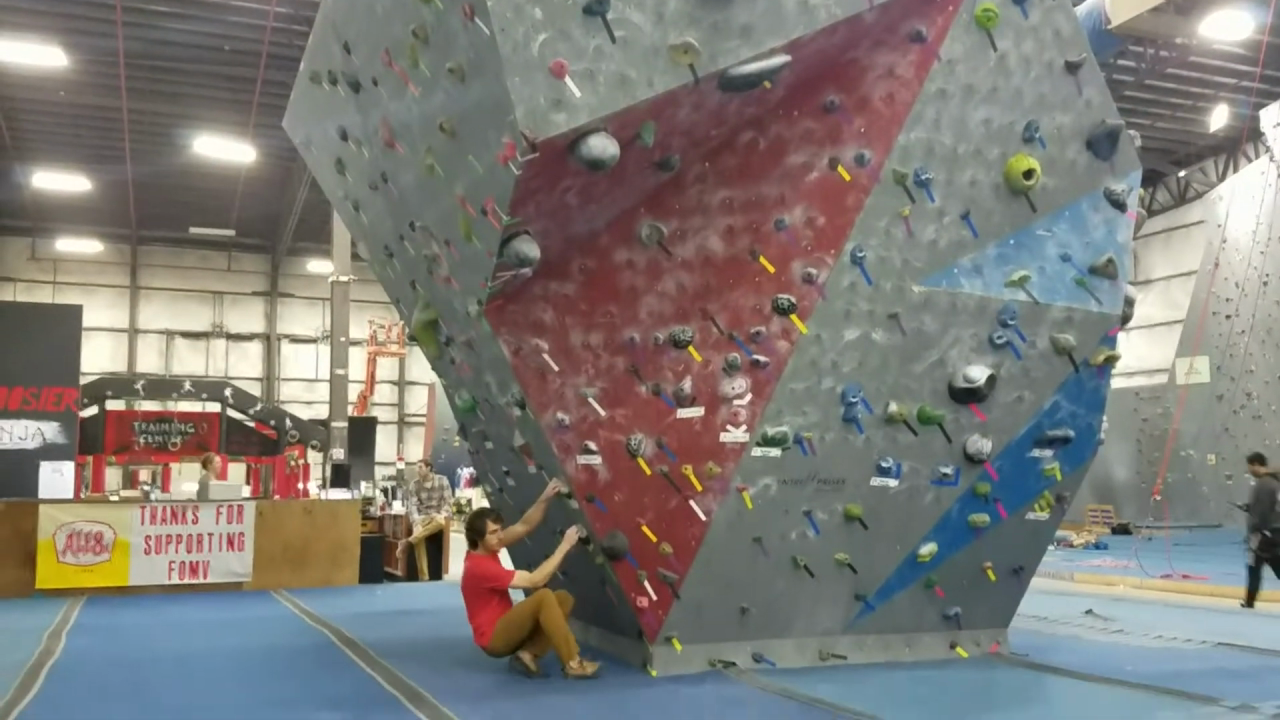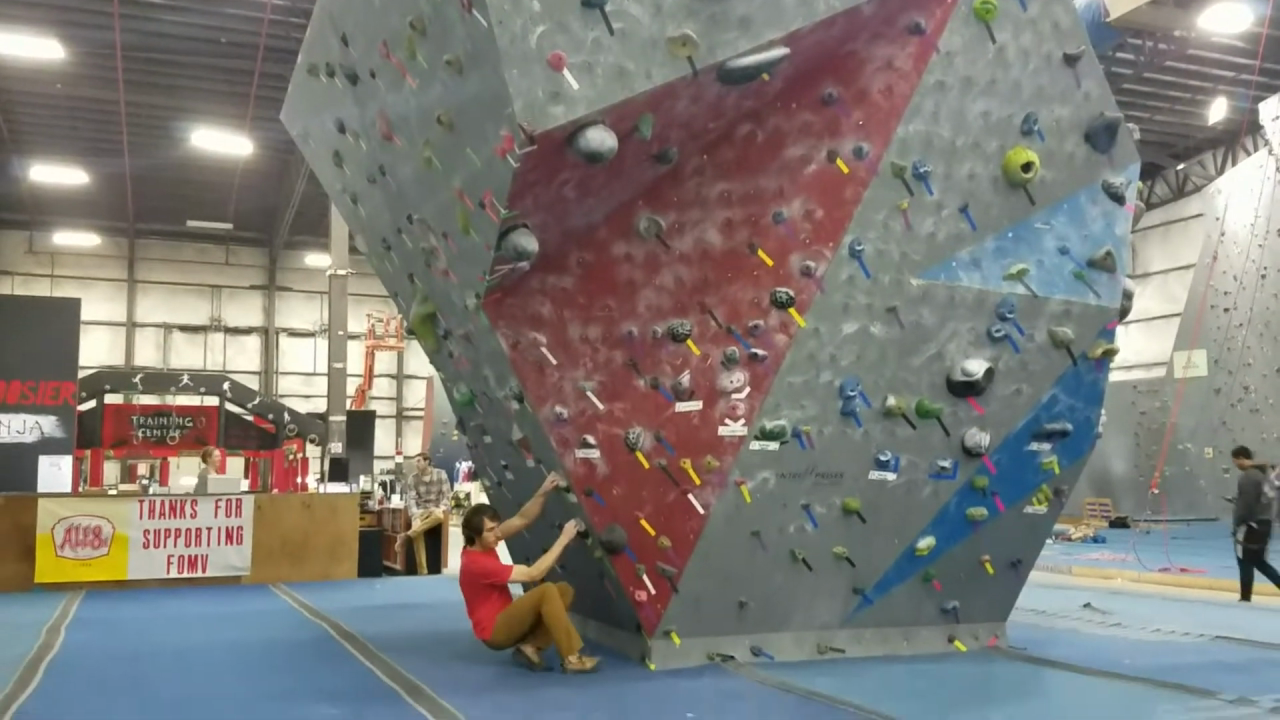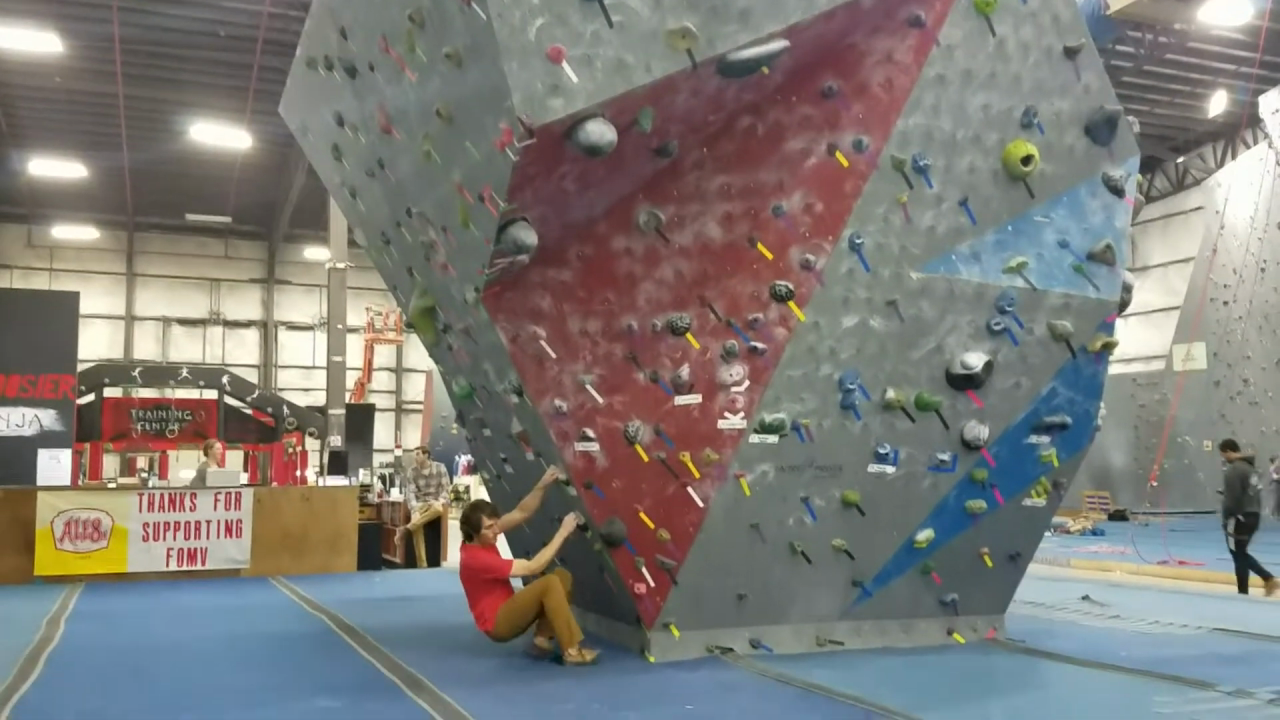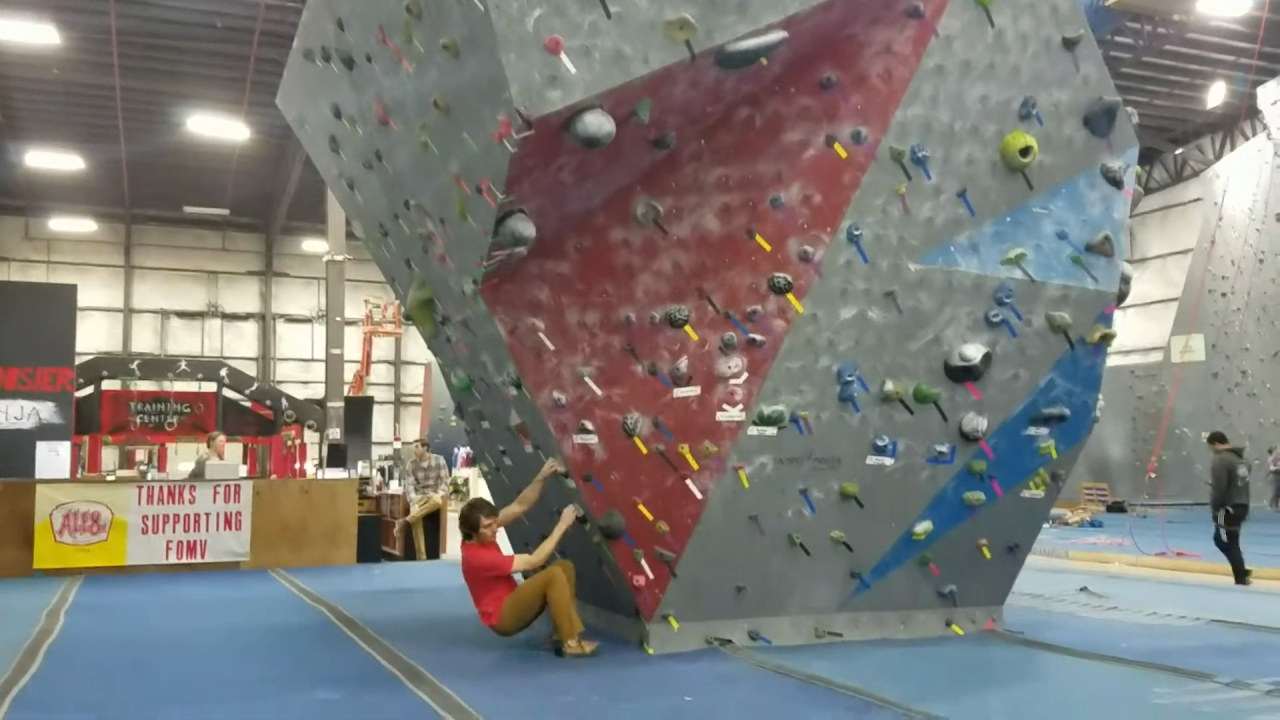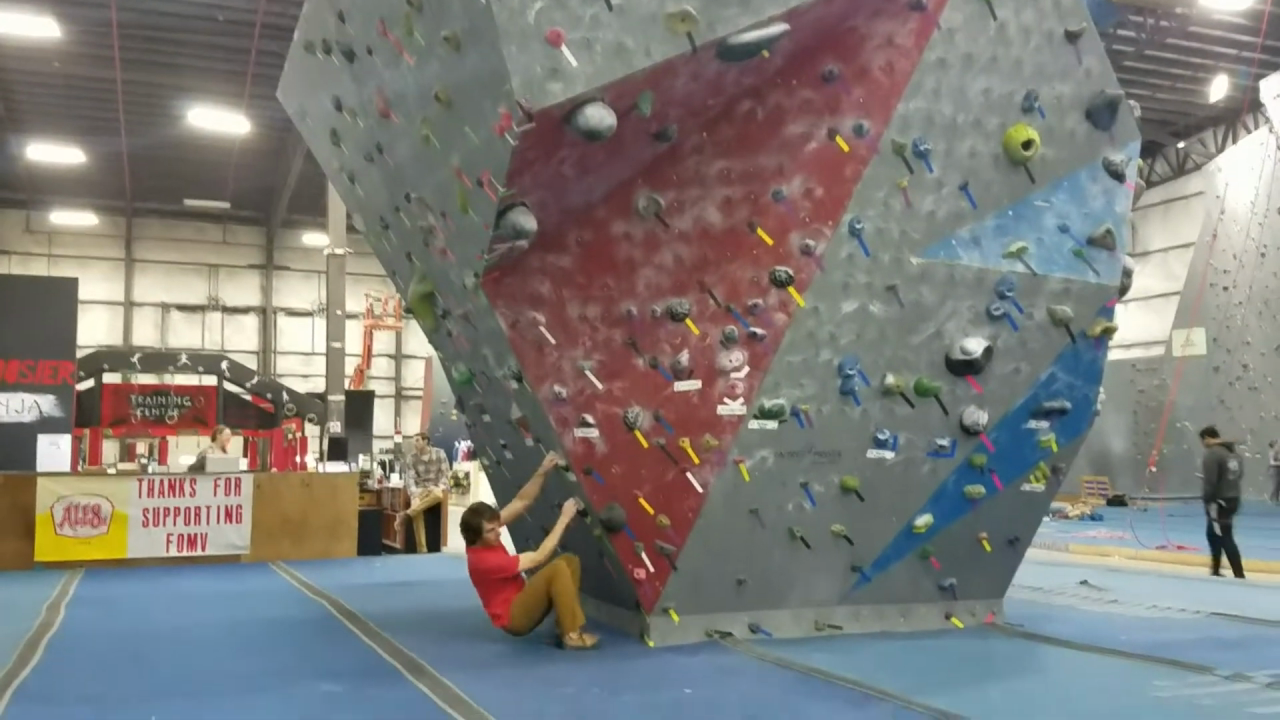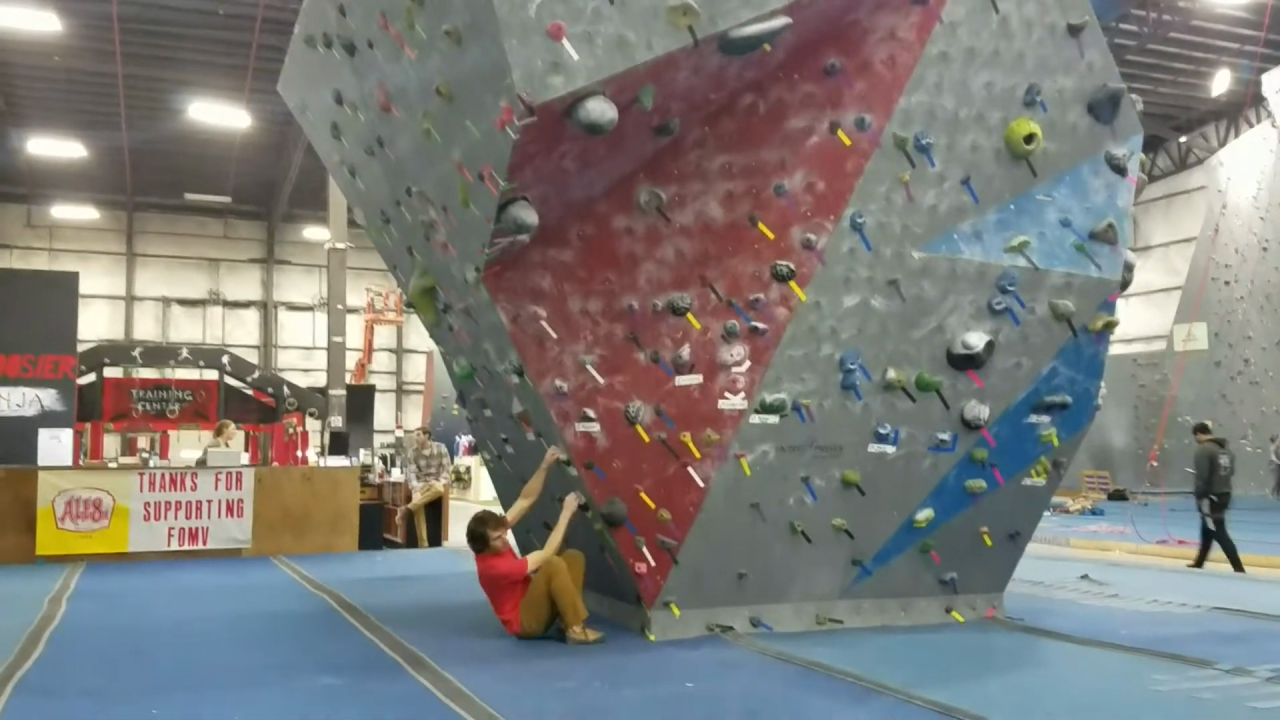
dt=0.1s
person 1, frame 1
left shoulder: (485, 550)
right shoulder: (481, 567)
left elbow: (525, 526)
right elbow: (535, 580)
left wrist: (545, 499)
right wrist: (565, 545)
left hip: (504, 628)
right hip: (494, 638)
left knee: (564, 598)
right knee: (544, 596)
left ankle: (527, 654)
right ankle: (572, 663)
person 1, frame 2
left shoulder: (482, 545)
right shoulder: (477, 564)
left elbow: (522, 520)
right elbow: (533, 574)
left wrist: (543, 492)
right wrist: (564, 539)
left hip: (505, 619)
right hip: (495, 632)
left knee: (564, 589)
right knee: (547, 590)
left ankle: (530, 647)
right ankle: (572, 658)
person 1, frame 3
left shoulder: (481, 539)
right shoulder: (477, 559)
left elbow: (521, 513)
right elbow: (533, 567)
left wrist: (542, 485)
right wrist: (563, 532)
left hip: (506, 611)
right hip: (497, 623)
left knee: (562, 575)
right knee: (550, 582)
left ankle: (544, 638)
right ankle: (572, 651)
person 1, frame 4
left shoulder: (482, 535)
right shoulder: (477, 557)
left elbow: (519, 506)
right elbow: (534, 561)
left wrist: (541, 478)
right wrist: (562, 524)
left hip: (513, 602)
right hip: (503, 617)
left knee: (564, 566)
right knee: (554, 573)
left ankle: (561, 634)
right ankle: (571, 643)
person 1, frame 5
left shoulder: (489, 528)
right shoulder: (484, 560)
left elbow: (521, 502)
right elbow: (538, 558)
left wrist: (542, 472)
right wrist: (564, 518)
left hip: (519, 599)
right hip: (514, 616)
left knee: (570, 560)
right knee: (558, 567)
left ankle: (565, 627)
right ankle: (572, 635)
person 1, frame 6
left shoulder: (495, 536)
right shoulder: (492, 567)
left elbow: (525, 500)
right elbow: (546, 554)
left wrist: (545, 466)
right wrist: (567, 512)
left hip: (529, 601)
right hip: (524, 622)
left knee: (573, 556)
right knee: (556, 563)
left ankle: (568, 622)
right ankle: (576, 629)
